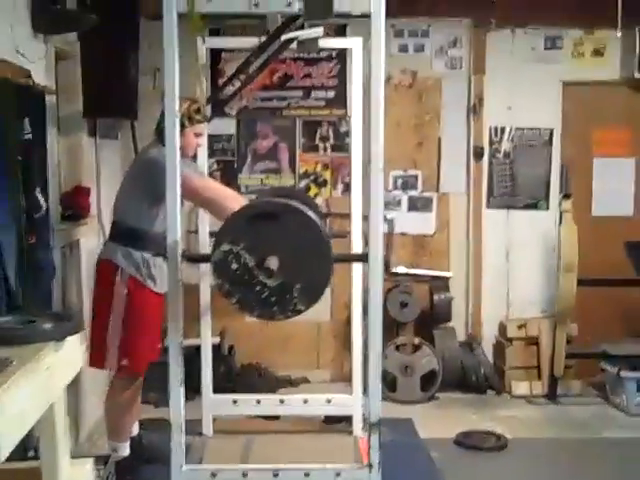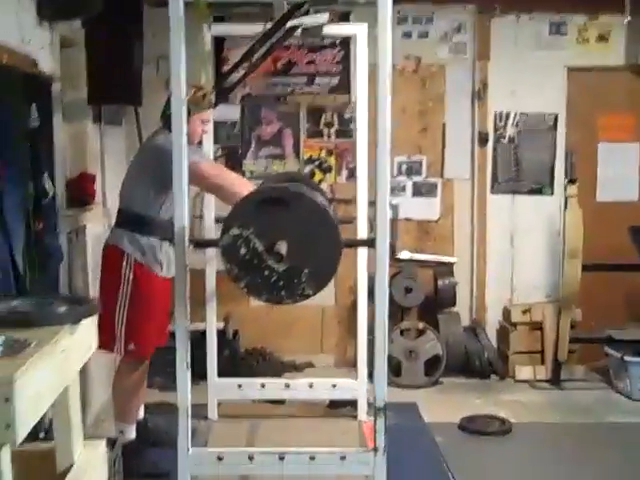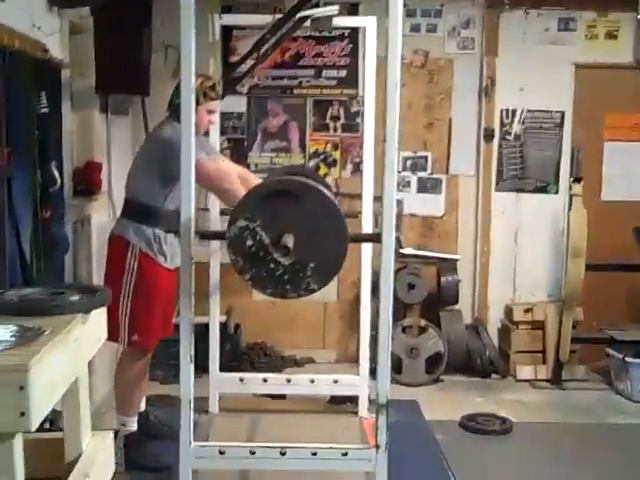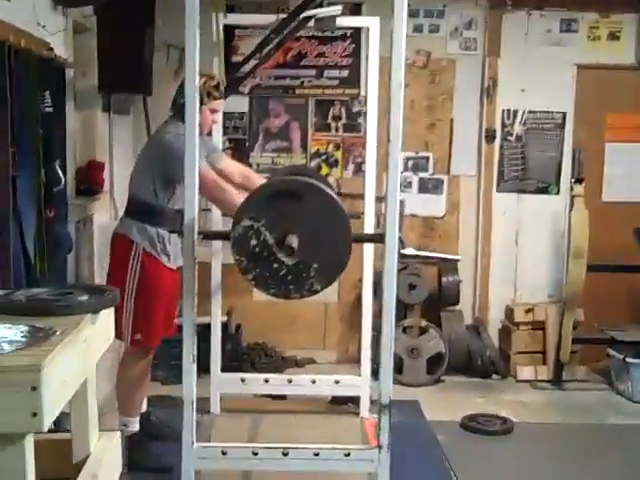
dt=0.1s
person 1, frame 1
left shoulder: (178, 164)
right shoulder: (156, 161)
left elbow: (220, 191)
right elbow: (209, 197)
left hip: (150, 272)
right hip: (128, 272)
left knee: (139, 365)
right knee: (126, 370)
left ankle: (133, 439)
person 1, frame 2
left shoulder: (184, 149)
right shoulder: (163, 147)
left elbow: (228, 177)
right elbow: (218, 183)
left hip: (156, 257)
right hip: (134, 257)
left knee: (144, 350)
right knee: (132, 354)
left ankle: (136, 425)
right ankle: (125, 444)
person 1, frame 3
left shoulder: (190, 140)
right shoulder: (169, 138)
left elbow: (232, 169)
right elbow: (218, 182)
left hip: (161, 248)
right hip: (139, 247)
left knee: (148, 342)
right knee: (136, 346)
left ankle: (139, 417)
right ankle: (125, 436)
person 1, frame 4
left shoulder: (195, 140)
right shoulder: (172, 139)
left elbow: (238, 172)
right elbow: (215, 189)
left hip: (163, 247)
right hip: (141, 246)
left knee: (150, 341)
right knee: (137, 344)
left ankle: (140, 417)
right ankle: (128, 435)
